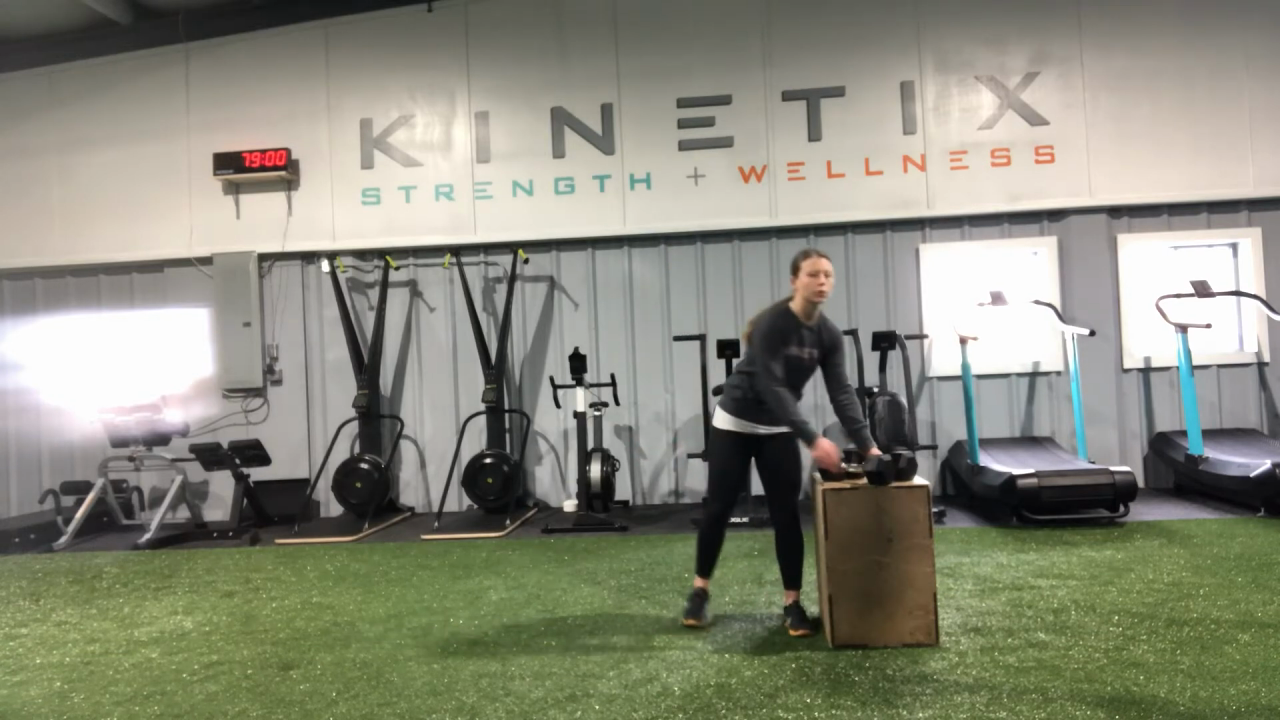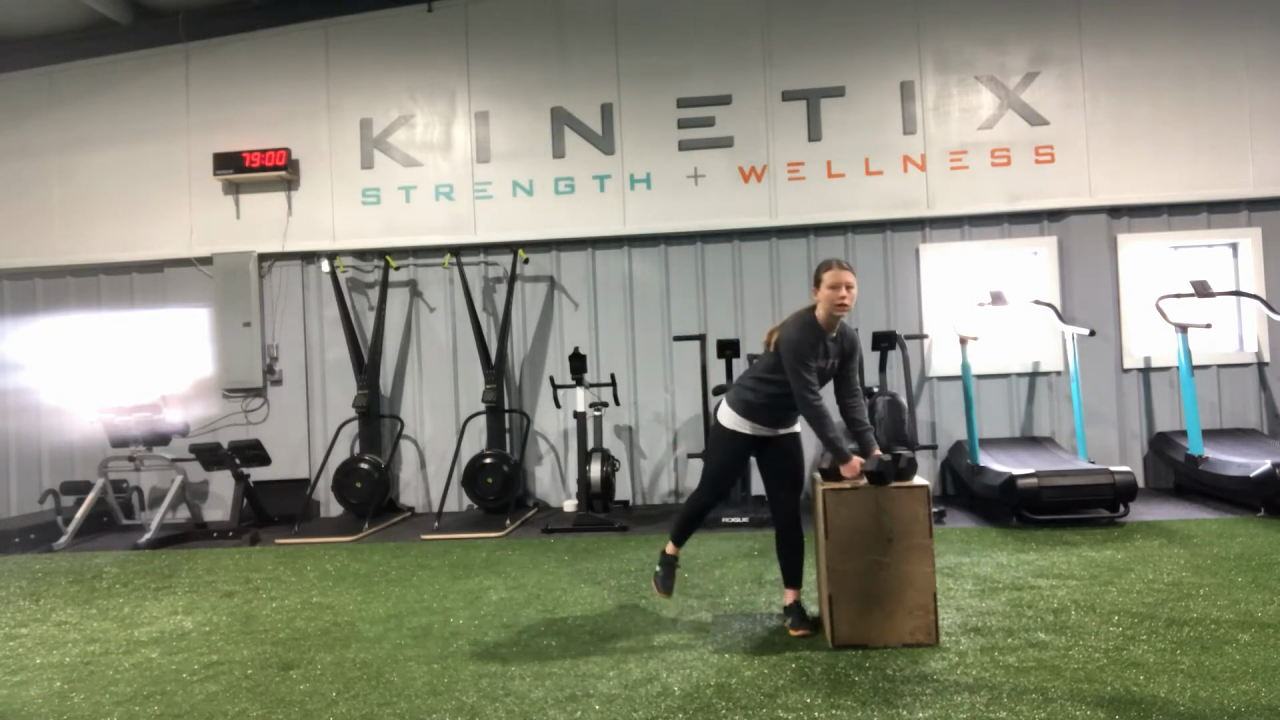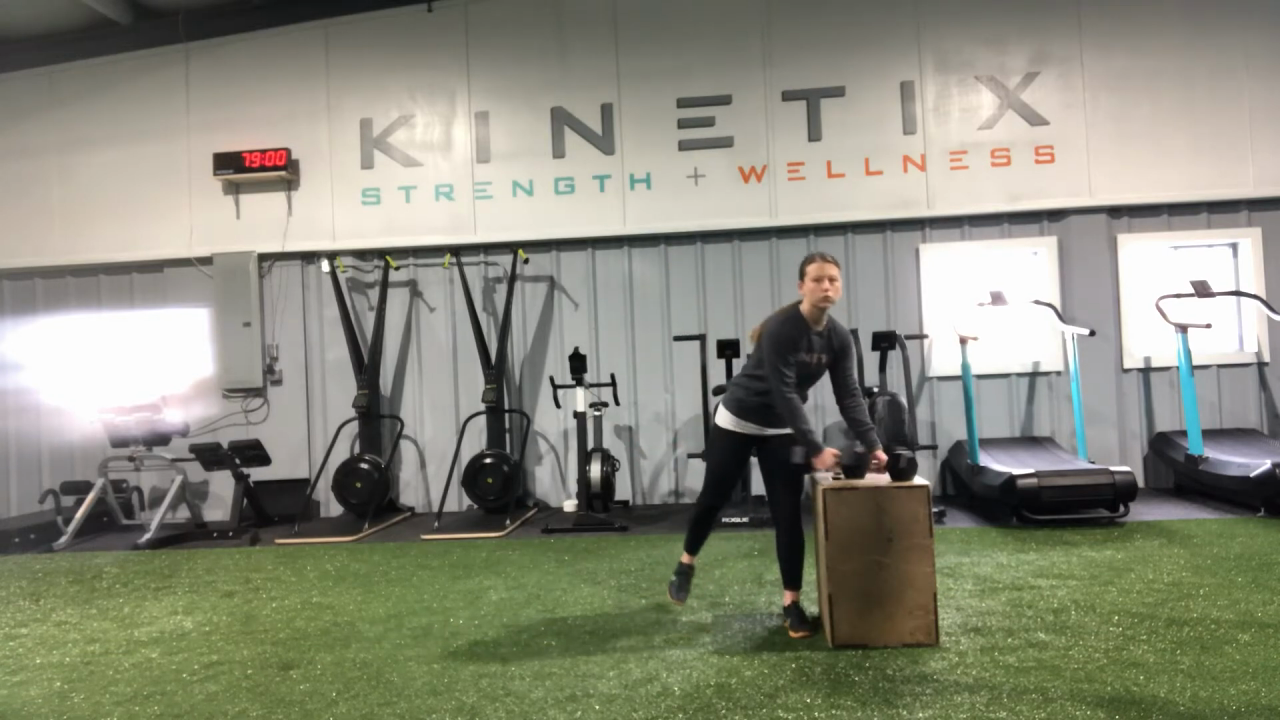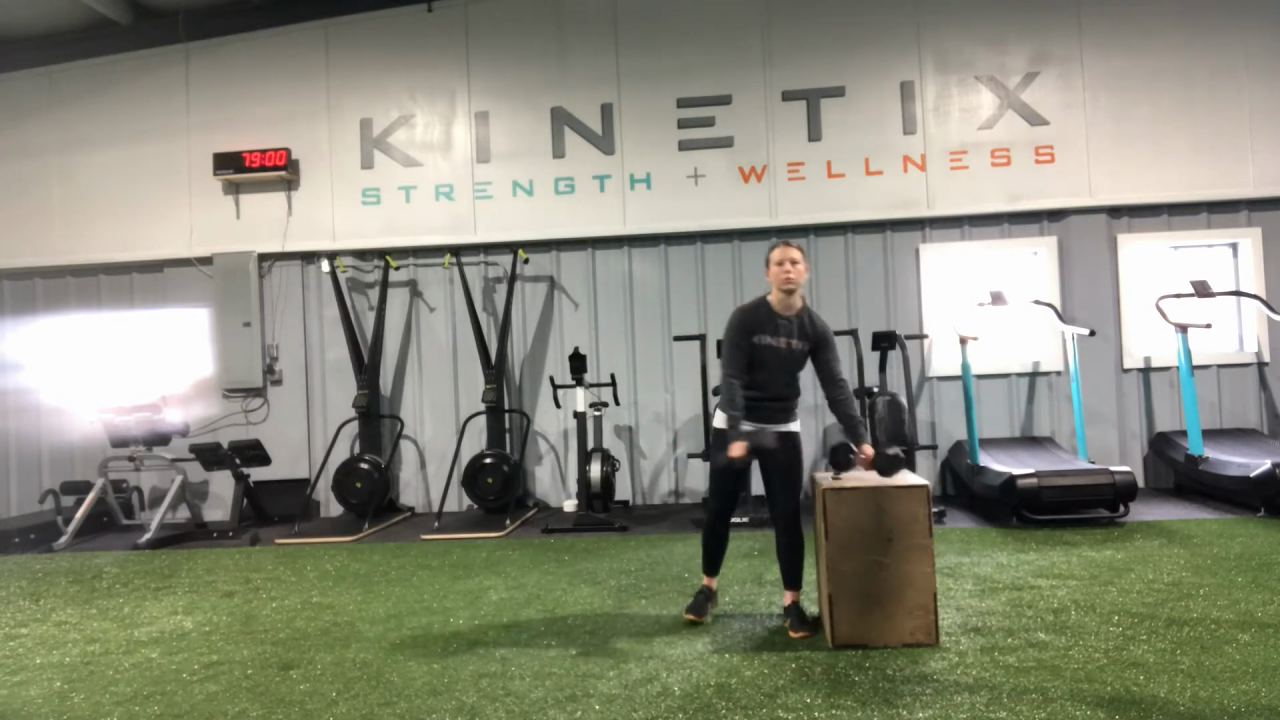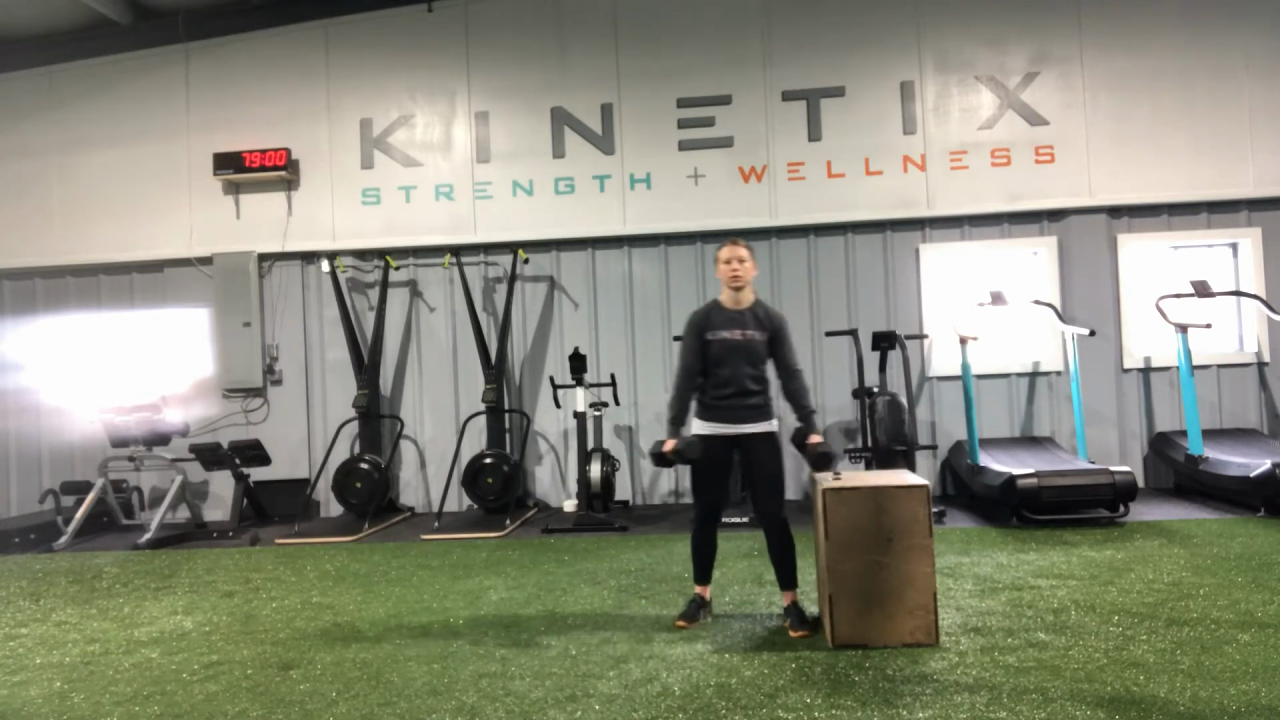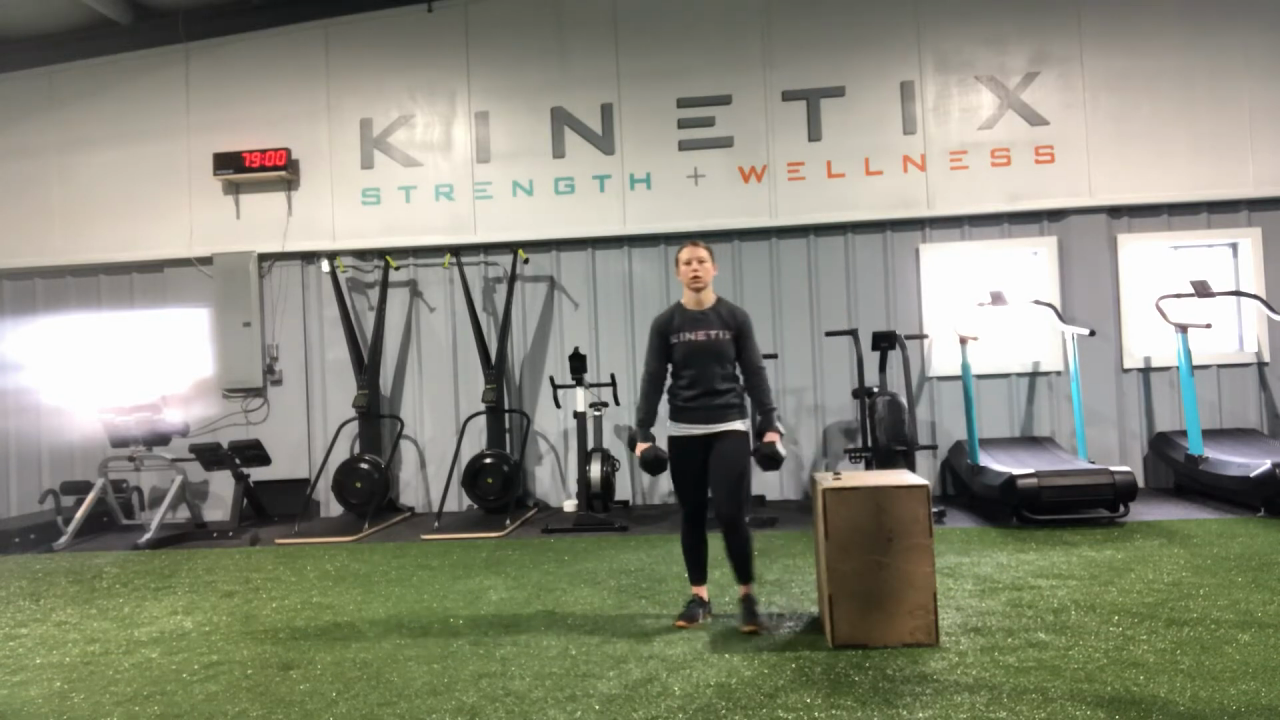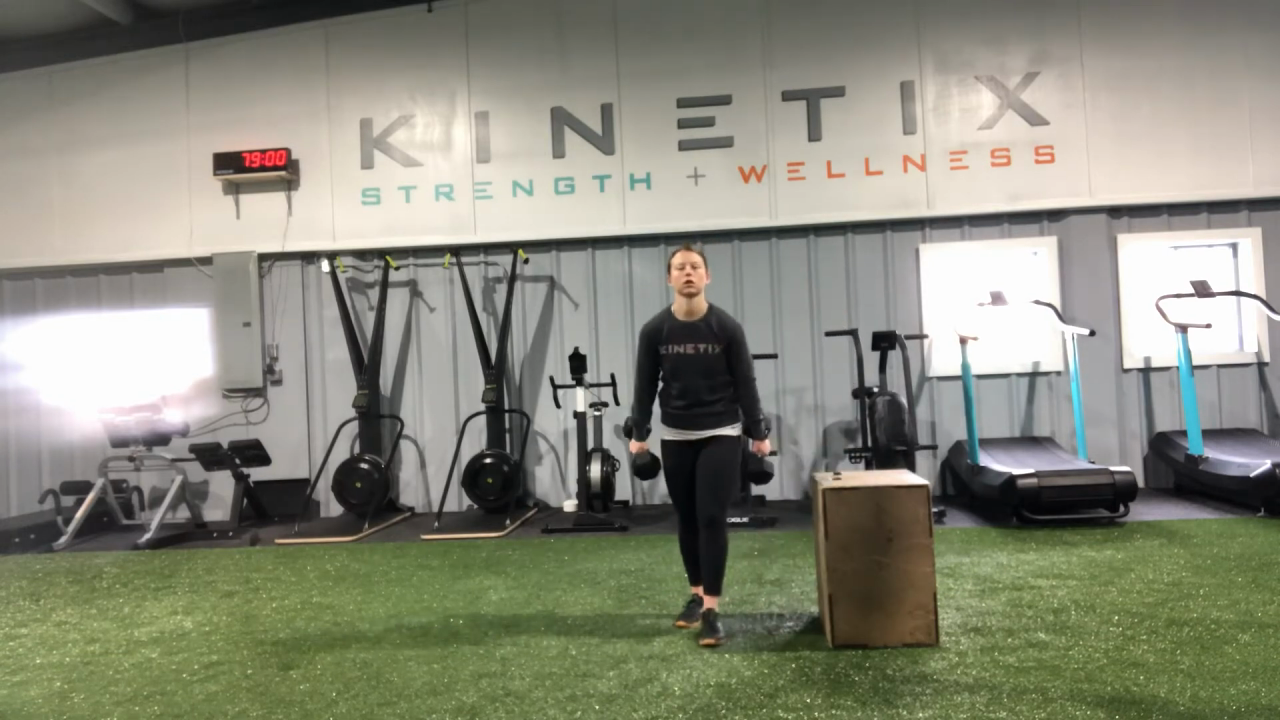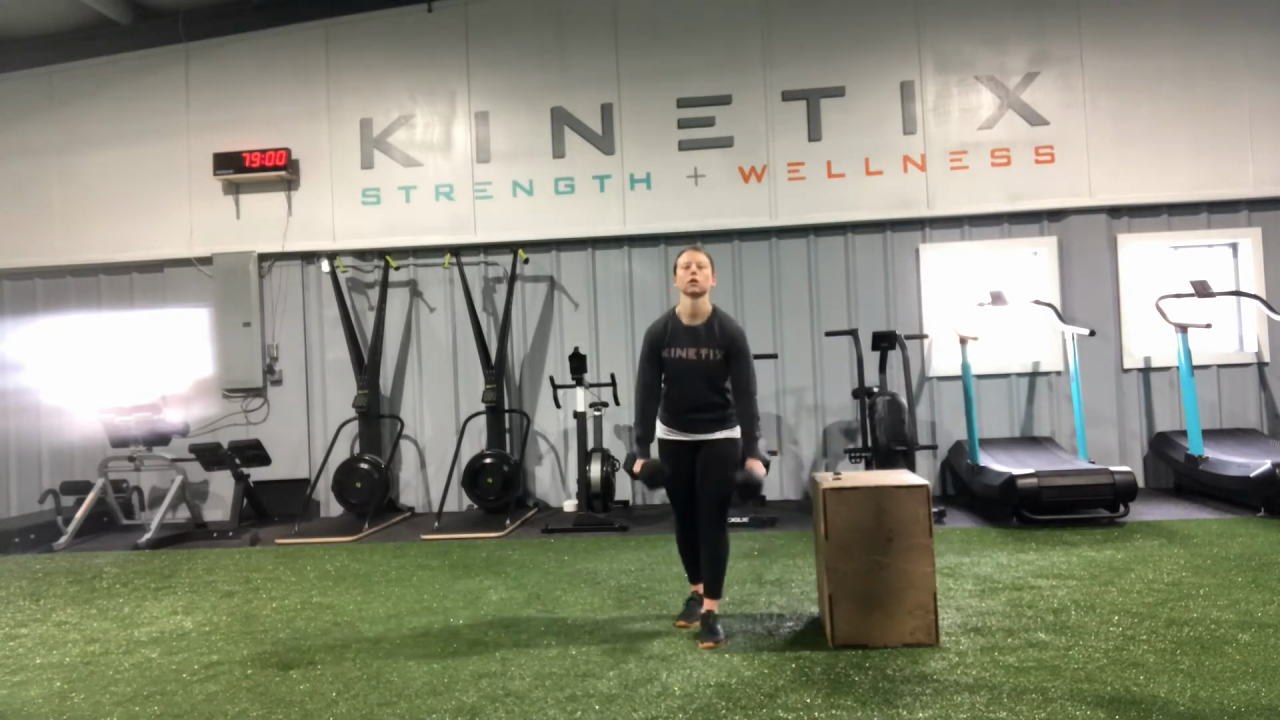
dt=0.3s
person 1, frame 1
left shoulder: (828, 333)
right shoulder: (772, 323)
left elbow: (841, 390)
right elbow: (771, 387)
left wrist: (866, 442)
right wrist: (812, 440)
left hip: (779, 430)
right hip: (736, 421)
left knee: (787, 514)
right knee: (719, 507)
left ankle: (792, 602)
right ankle: (701, 588)
person 1, frame 2
left shoulder: (847, 340)
right shoulder: (797, 334)
left elbow: (850, 397)
right elbow: (810, 400)
left wrist: (870, 447)
right wrist: (842, 456)
left hip: (782, 428)
right hip: (740, 419)
left knee: (788, 513)
right knee: (710, 493)
left ankle: (793, 602)
right ankle: (670, 553)
person 1, frame 3
left shoulder: (839, 337)
right shoulder: (779, 328)
left elbow: (849, 394)
right elbow: (784, 391)
left wrist: (873, 446)
right wrist: (815, 448)
left hip: (782, 430)
right hip: (738, 420)
left knee: (788, 514)
right knee: (714, 497)
left ankle: (792, 603)
right ankle: (687, 562)
person 1, frame 4
left shoulder: (815, 327)
right shoulder: (745, 318)
left elbow: (834, 384)
right elbow: (731, 378)
left wrist: (859, 438)
right wrist: (734, 435)
left hip: (782, 427)
right hip: (736, 425)
left knee: (787, 514)
right knee: (720, 507)
left ankle: (792, 603)
right ankle: (708, 587)
person 1, frame 5
left shoulder: (771, 320)
right shoulder: (701, 320)
left elbow: (791, 376)
right elbow: (687, 377)
left wrist: (811, 427)
right wrist: (674, 431)
left hip: (759, 428)
right hip: (710, 429)
left knee: (772, 516)
right knee: (706, 515)
left ankle: (791, 603)
right ankle: (701, 596)
person 1, frame 6
left shoulder: (735, 317)
right shoulder: (665, 323)
left elbow: (755, 374)
right elbow: (653, 379)
left wrist: (769, 424)
right wrist: (644, 433)
left hip: (730, 427)
right hip: (684, 431)
left knee: (731, 514)
right knee: (692, 516)
left ankle: (746, 594)
right ankle: (699, 595)
person 1, frame 7
left shoulder: (727, 327)
right shoulder: (654, 330)
left elbow: (745, 383)
right elbow: (645, 384)
left wrist: (758, 432)
right wrist: (639, 433)
left hip: (721, 432)
right hip: (676, 434)
left knee: (712, 518)
right knee: (687, 519)
left ankle: (711, 610)
right ankle: (697, 594)
person 1, frame 8
left shoulder: (729, 331)
right shoulder: (659, 331)
left elbow: (745, 391)
right elbow: (647, 390)
left wrist: (752, 450)
right wrist: (641, 449)
left hip: (720, 436)
right hip: (674, 436)
left knee: (713, 521)
right knee: (686, 522)
left ankle: (711, 611)
right ankle: (697, 591)
